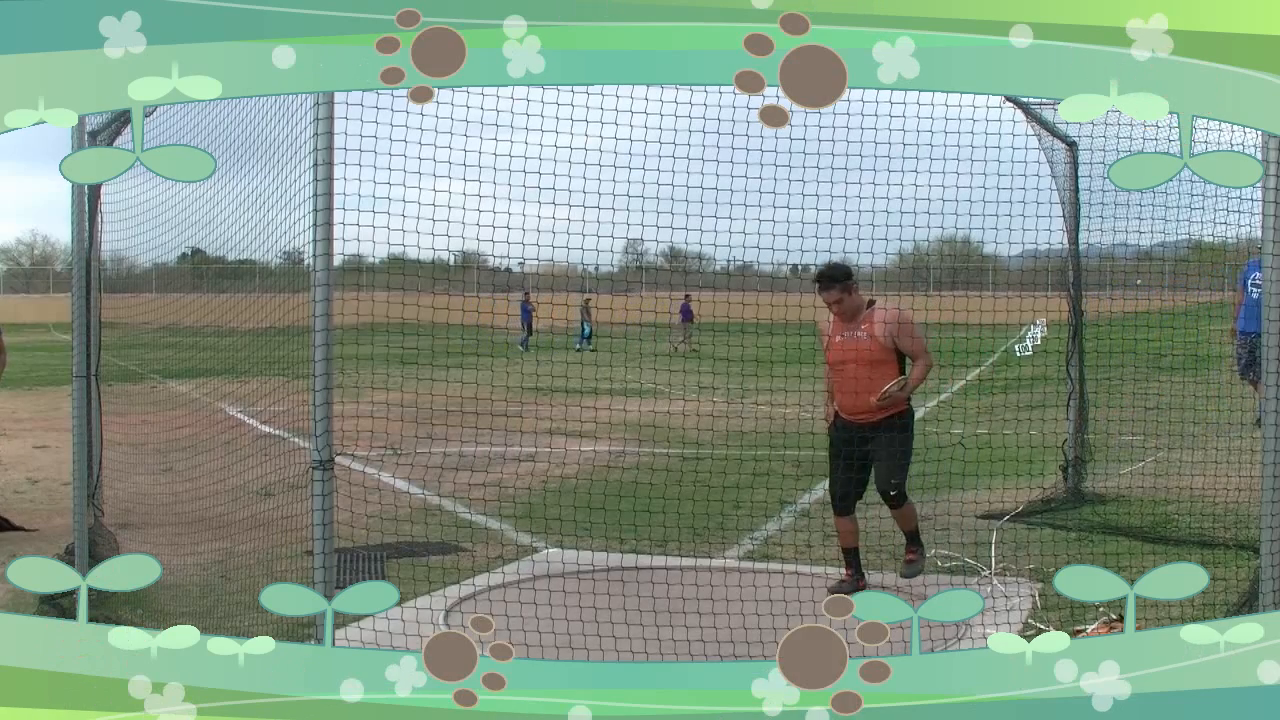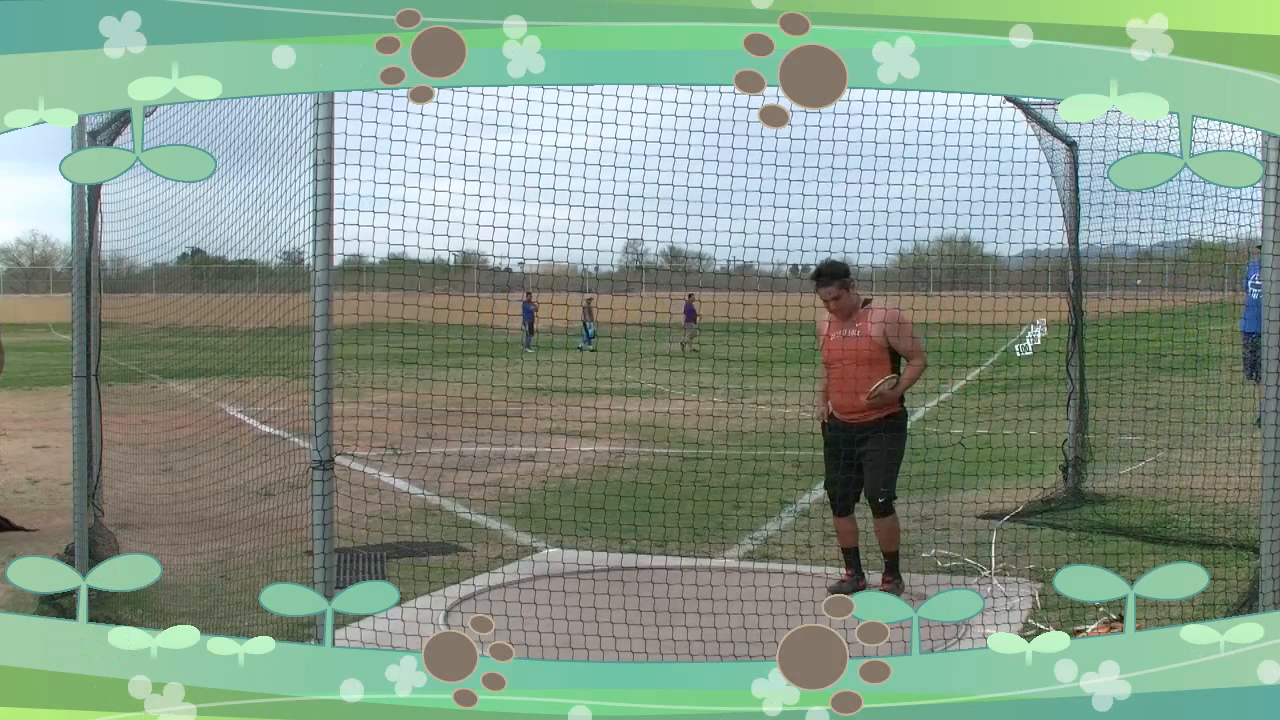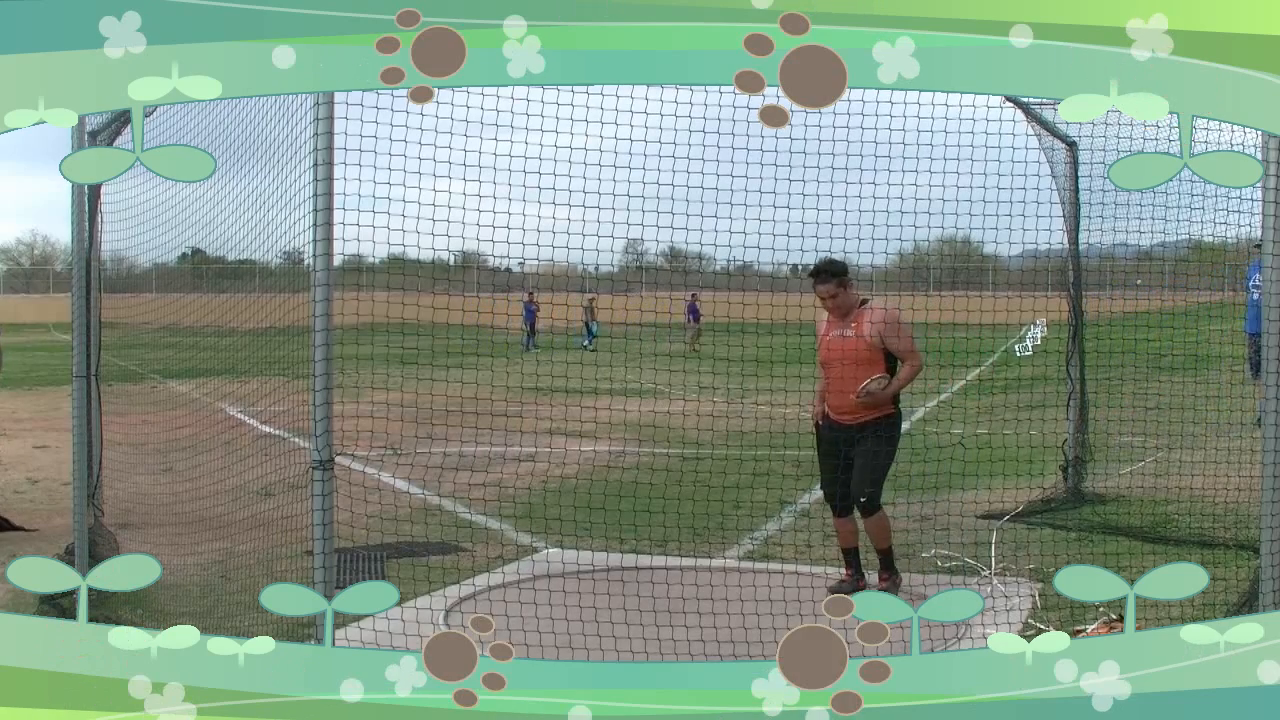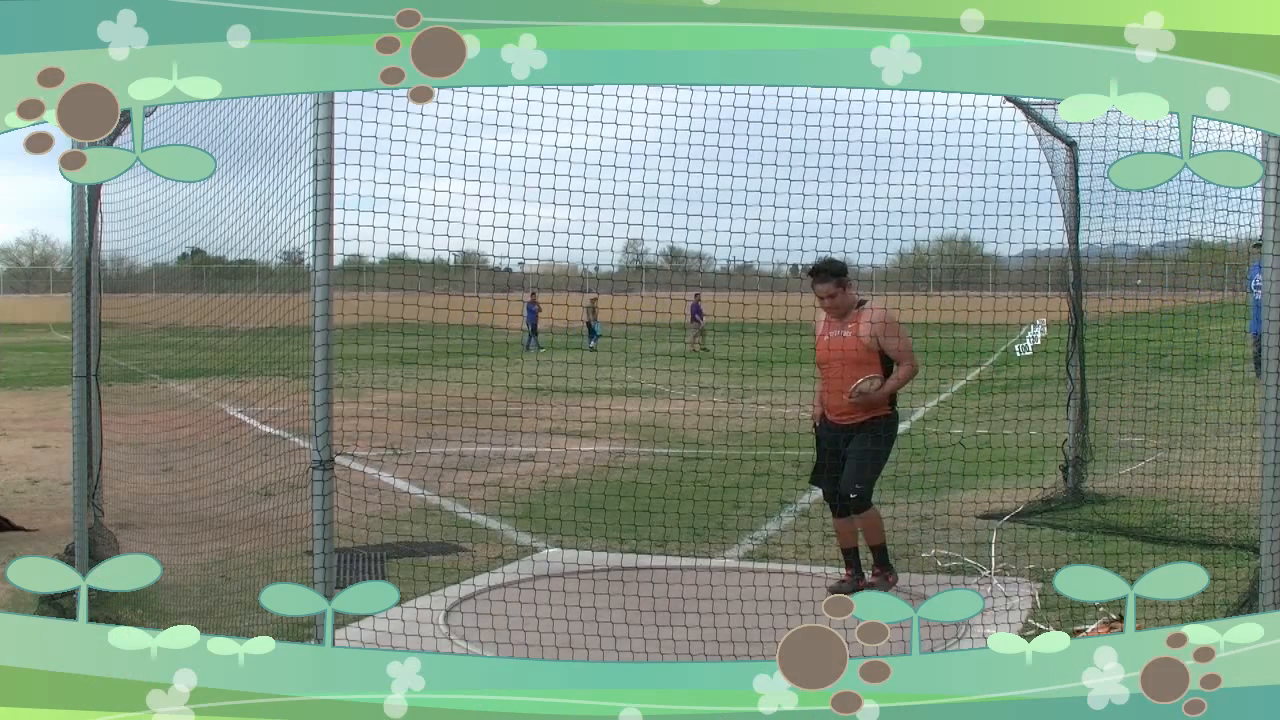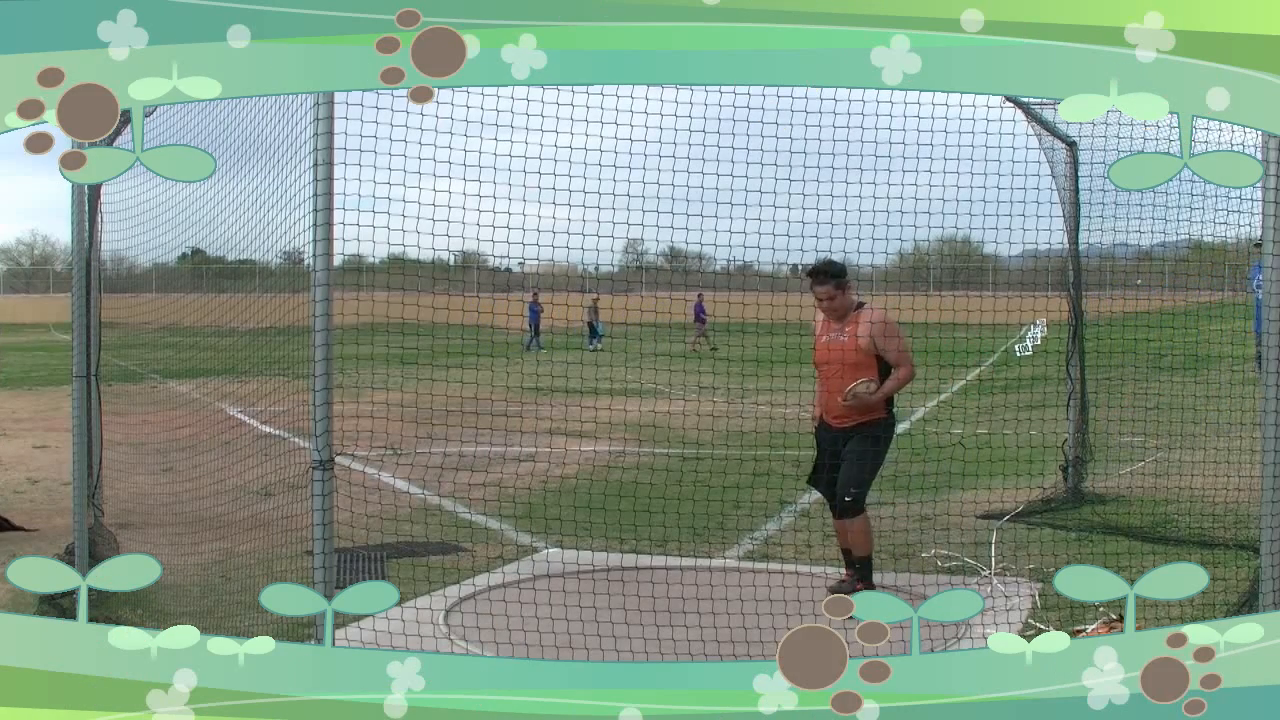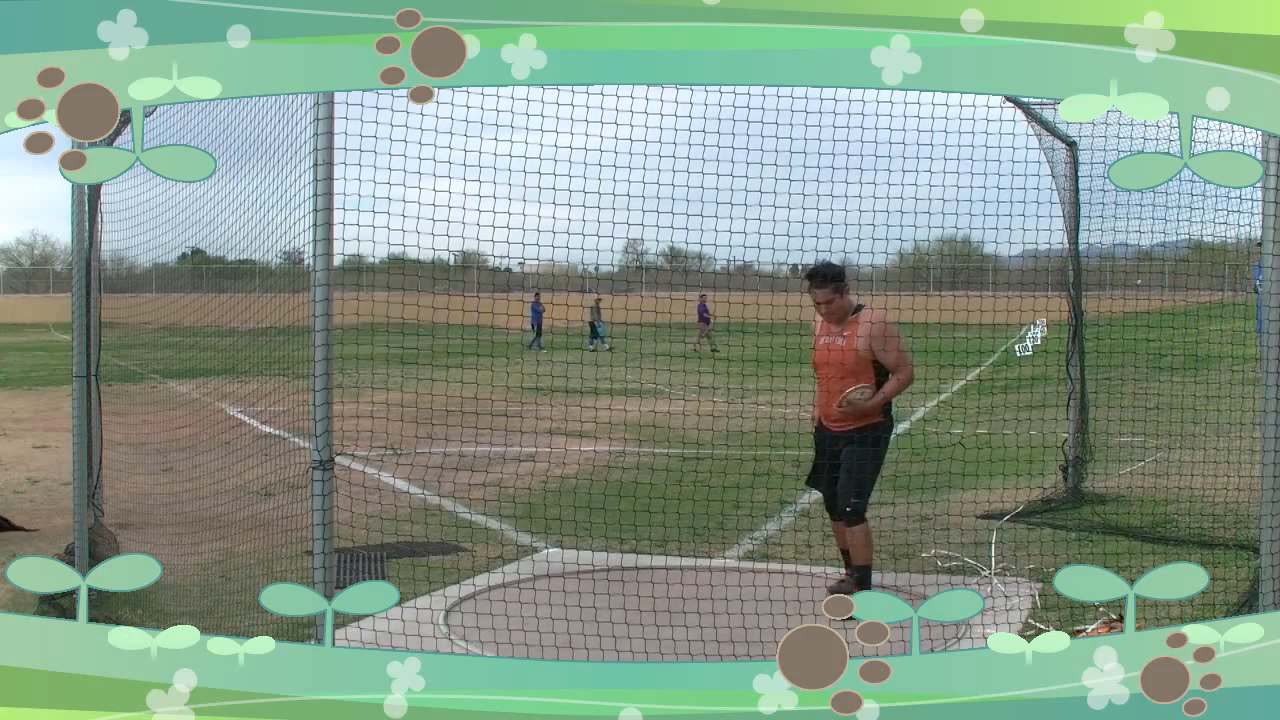
dt=0.1s
person 1, frame 1
left shoulder: (891, 318)
right shoulder: (827, 326)
left elbow: (923, 359)
left wrist: (904, 393)
right wrist: (829, 402)
left hip: (891, 423)
right hip: (846, 426)
left knee: (891, 490)
right knee: (840, 501)
left ankle: (914, 546)
right ankle: (854, 573)
person 1, frame 2
left shoulder: (885, 317)
right shoulder: (824, 325)
left elbow: (918, 360)
left wrist: (895, 393)
right wrist: (822, 401)
left hip: (883, 424)
right hip: (840, 426)
left knee: (879, 499)
right knee: (839, 502)
left ankle: (892, 575)
right ankle: (853, 573)
person 1, frame 3
left shoulder: (882, 318)
right shoulder: (823, 324)
left elbow: (913, 361)
left wrist: (887, 393)
right wrist: (819, 402)
left hip: (878, 426)
right hip: (835, 427)
left knee: (865, 498)
right knee: (838, 502)
left ankle: (889, 572)
right ankle: (853, 574)
person 1, frame 4
left shoulder: (878, 319)
right shoulder: (822, 324)
left elbow: (908, 365)
left wrist: (880, 395)
right wrist: (818, 403)
left hip: (873, 425)
right hip: (832, 427)
left knee: (855, 496)
right knee: (837, 502)
left ankle: (883, 569)
right ankle: (854, 573)
person 1, frame 5
left shoulder: (876, 321)
right shoulder: (820, 325)
left elbow: (906, 368)
left wrist: (875, 399)
right wrist: (818, 404)
left hip: (870, 428)
right hip: (830, 429)
left knee: (850, 499)
right knee: (837, 503)
left ankle: (868, 583)
right ankle: (853, 573)
person 1, frame 6
left shoulder: (873, 325)
right shoulder: (819, 325)
left elbow: (905, 373)
left wrist: (870, 405)
right wrist: (819, 406)
left hip: (867, 431)
right hip: (828, 430)
left knee: (851, 508)
right knee: (834, 505)
left ankle: (864, 590)
right ankle: (851, 571)
